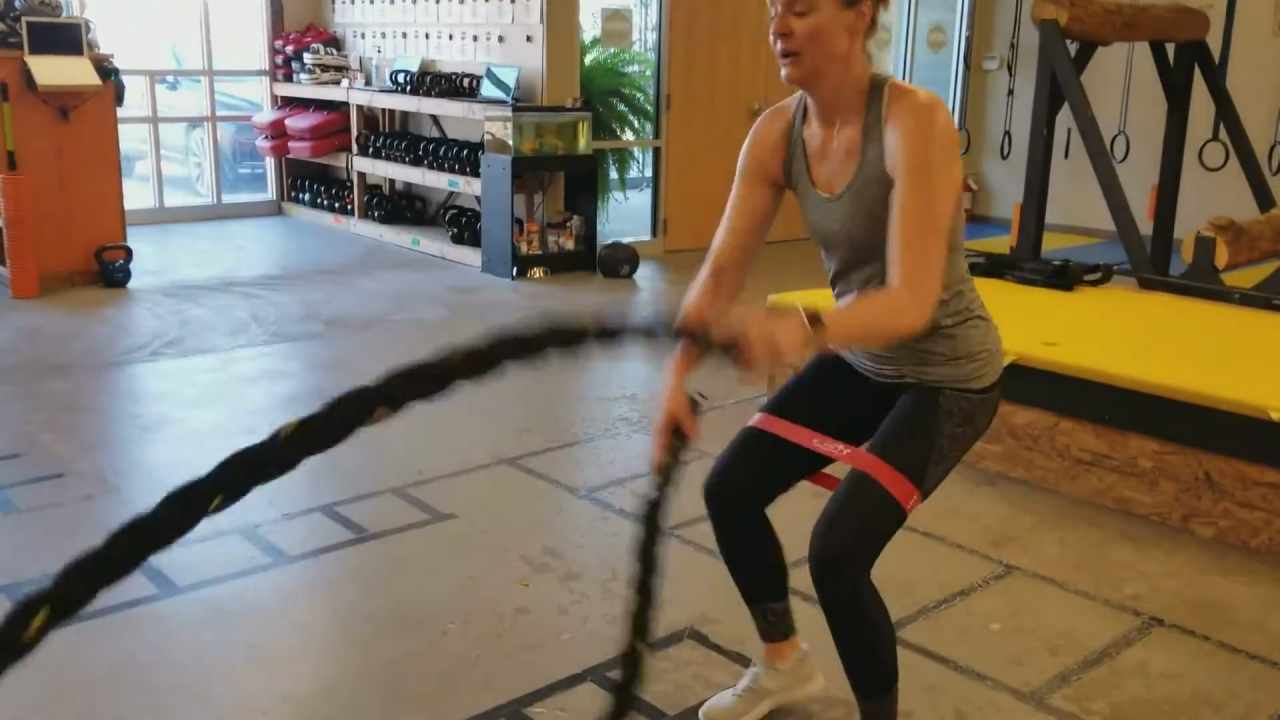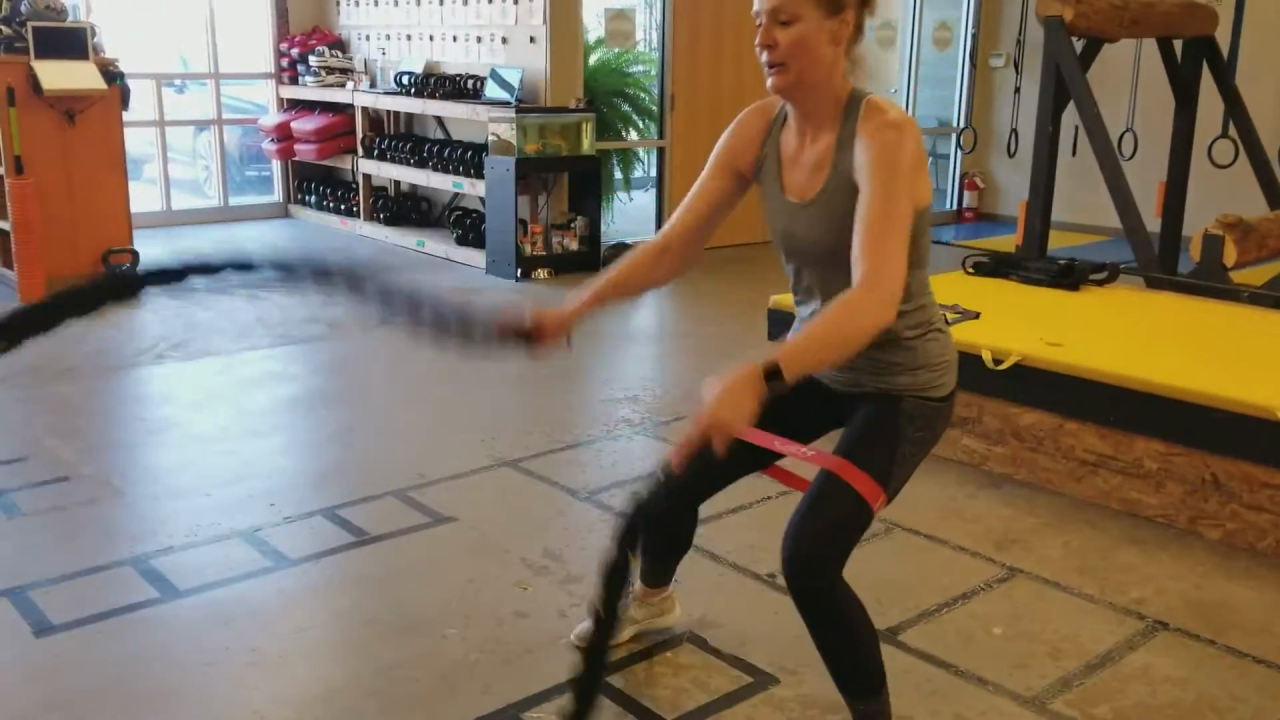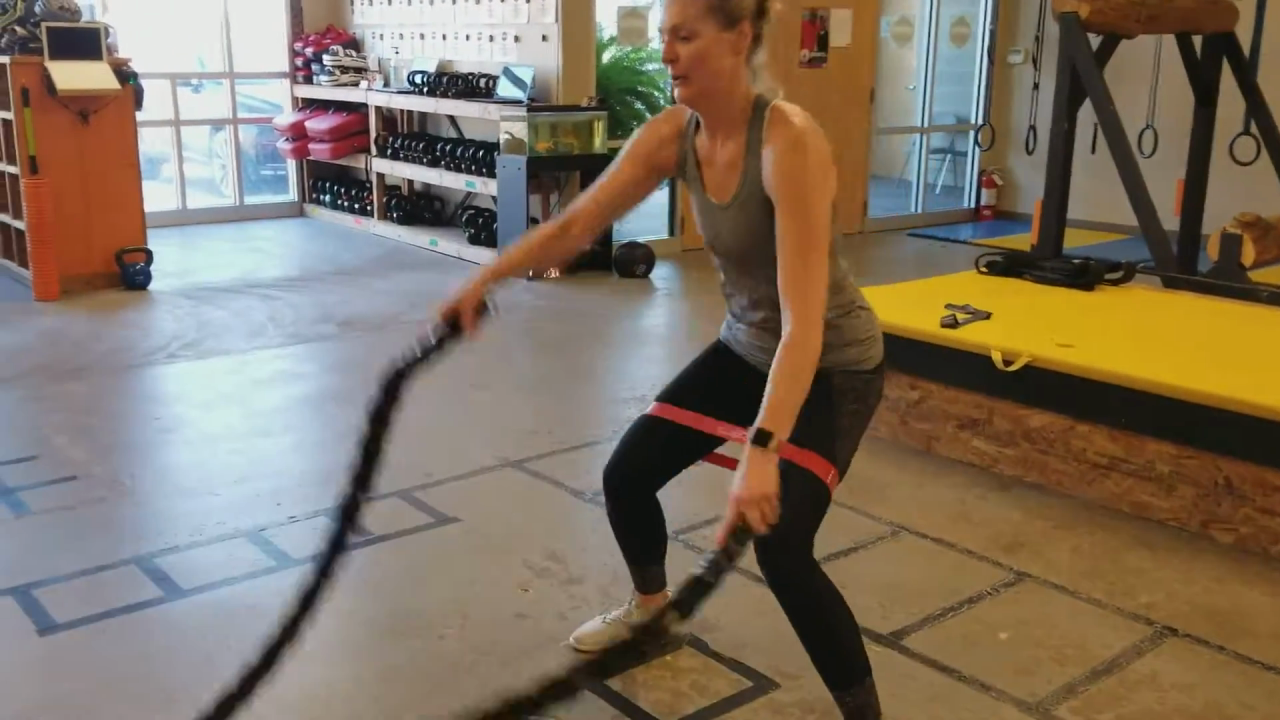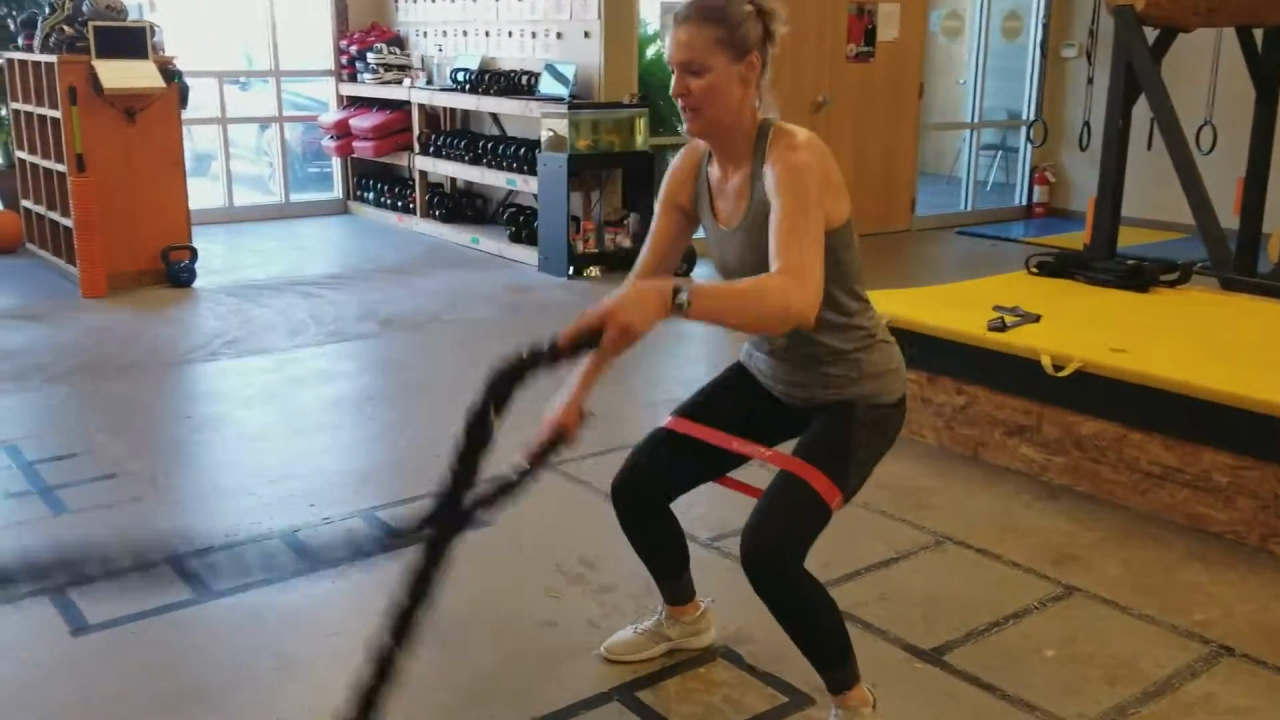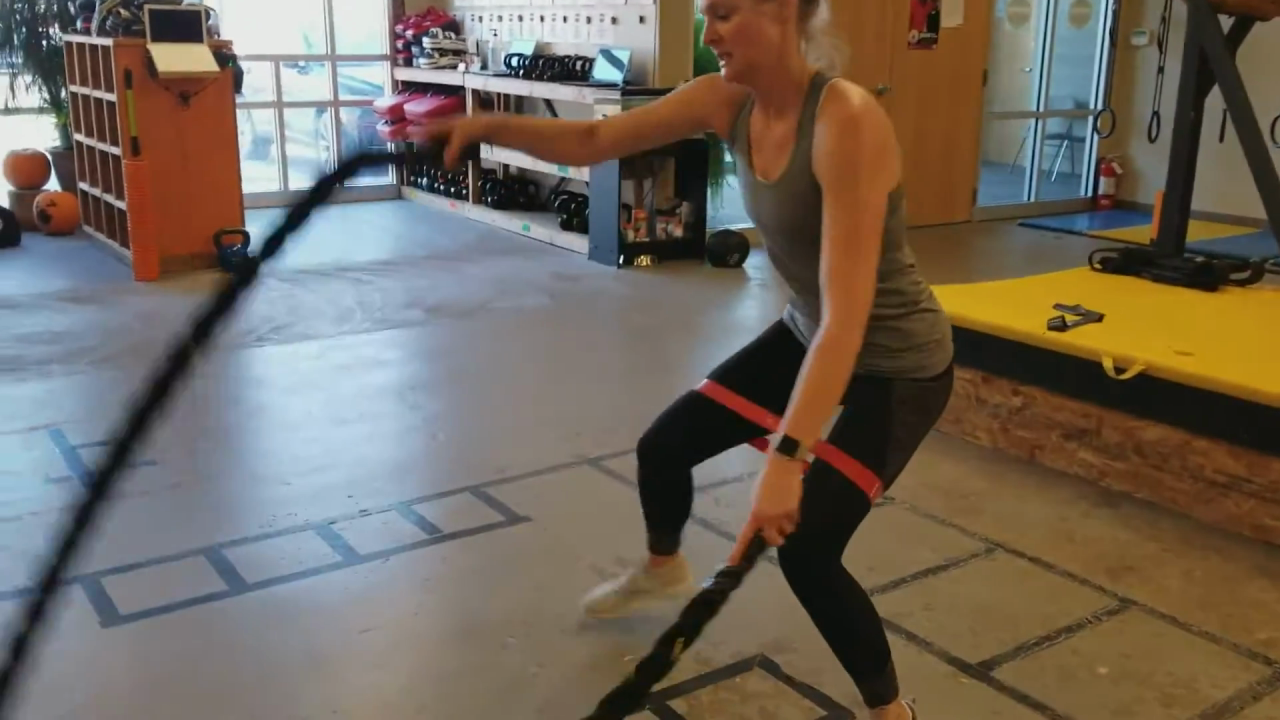
dt=0.4s
person 1, frame 1
left shoulder: (915, 123)
right shoulder: (778, 131)
left elbow: (909, 303)
right elbow: (722, 267)
left wrist: (805, 331)
right wrist: (677, 379)
left hip: (946, 374)
right hip: (860, 361)
left knee: (836, 551)
right knee: (730, 489)
person 1, frame 2
left shoulder: (886, 135)
right shoulder: (758, 127)
left elbow: (874, 302)
right elbow: (671, 246)
left wrist: (755, 380)
right wrist: (580, 305)
left hip: (901, 380)
right hip: (813, 356)
left knee: (809, 556)
right knee: (678, 477)
right ankle: (653, 600)
person 1, frame 3
left shoulder: (791, 142)
right shoulder: (673, 132)
left elbow: (804, 316)
right elbow: (575, 227)
left wrist: (764, 455)
right wrist: (487, 278)
left hip: (837, 362)
right hip: (746, 344)
left knee: (781, 541)
right knee: (626, 474)
right ankle: (650, 602)
person 1, frame 4
left shoulder: (794, 159)
right shoulder: (689, 170)
left elbow: (794, 302)
right elbow: (635, 300)
left wrist: (673, 295)
right wrist: (577, 389)
left hip: (854, 392)
right hip: (767, 374)
left knee: (768, 550)
right knee: (636, 488)
right ankle: (683, 617)
person 1, frame 5
left shoulder: (847, 119)
right shoulder: (729, 98)
left elbow: (847, 315)
right elbow: (594, 141)
left wrist: (784, 461)
right wrist: (484, 125)
left hip: (898, 362)
right hip: (805, 334)
left knee: (806, 545)
right knee: (665, 443)
right ankle: (661, 566)
